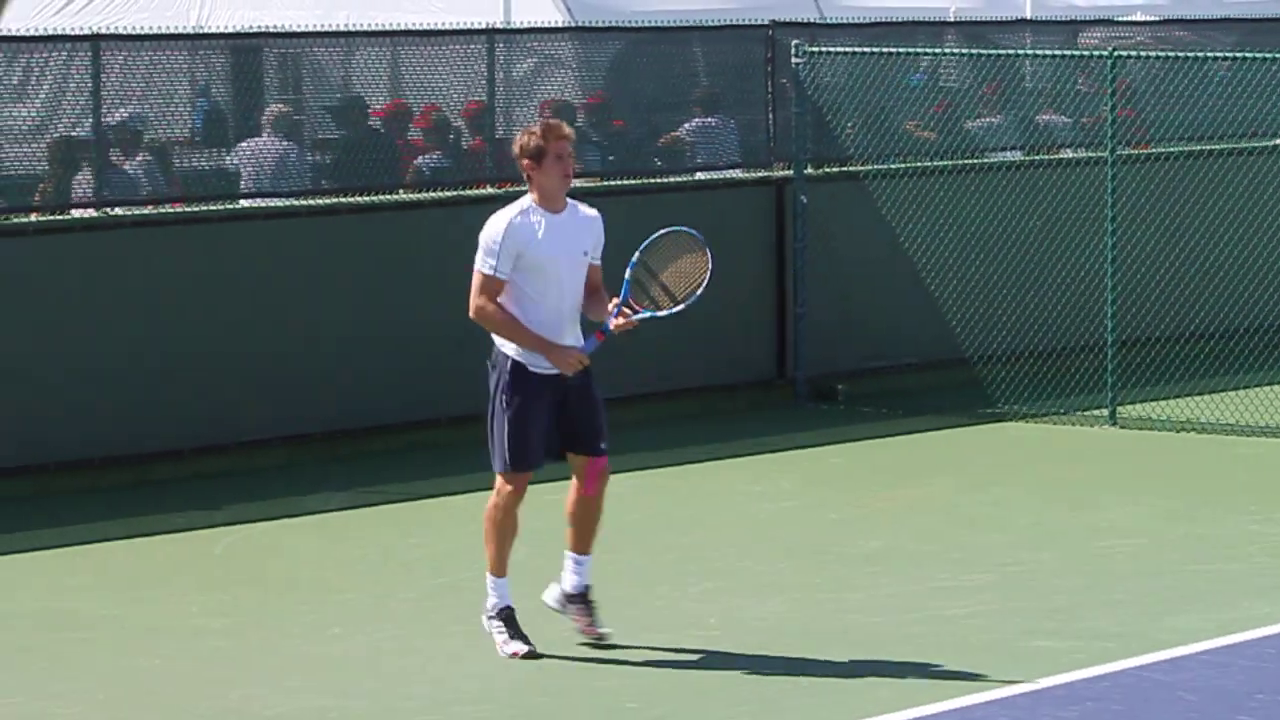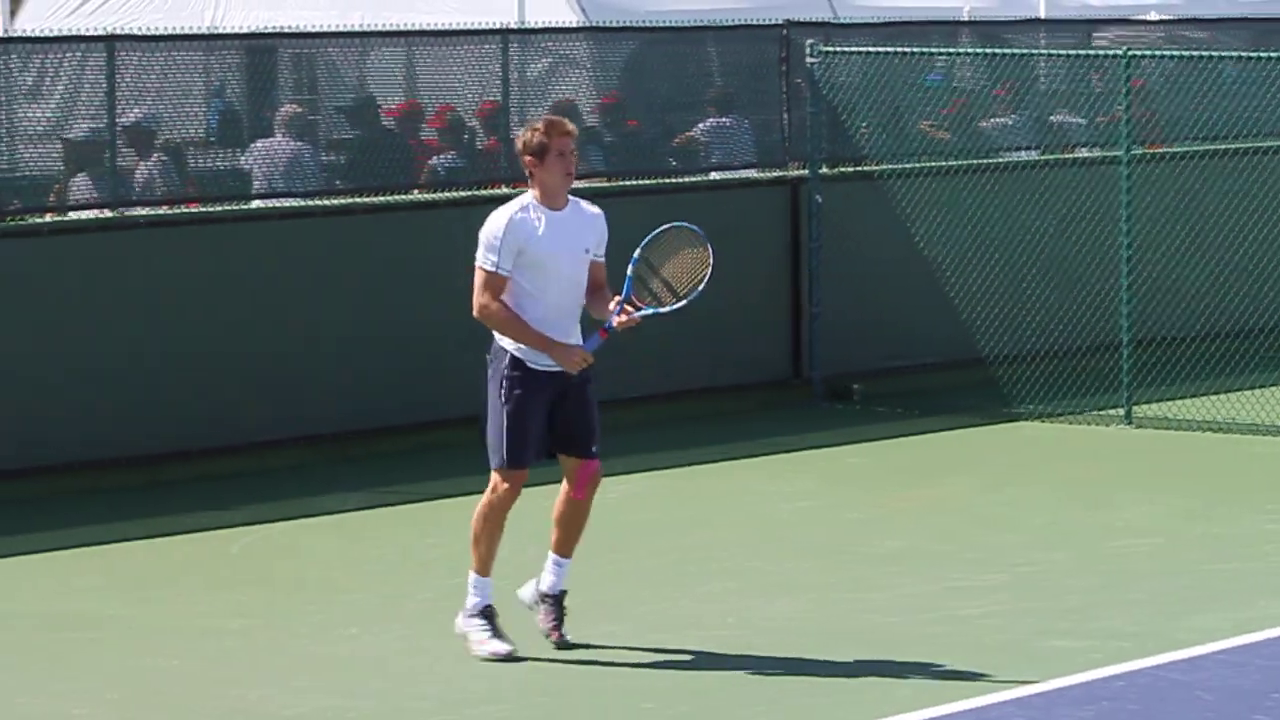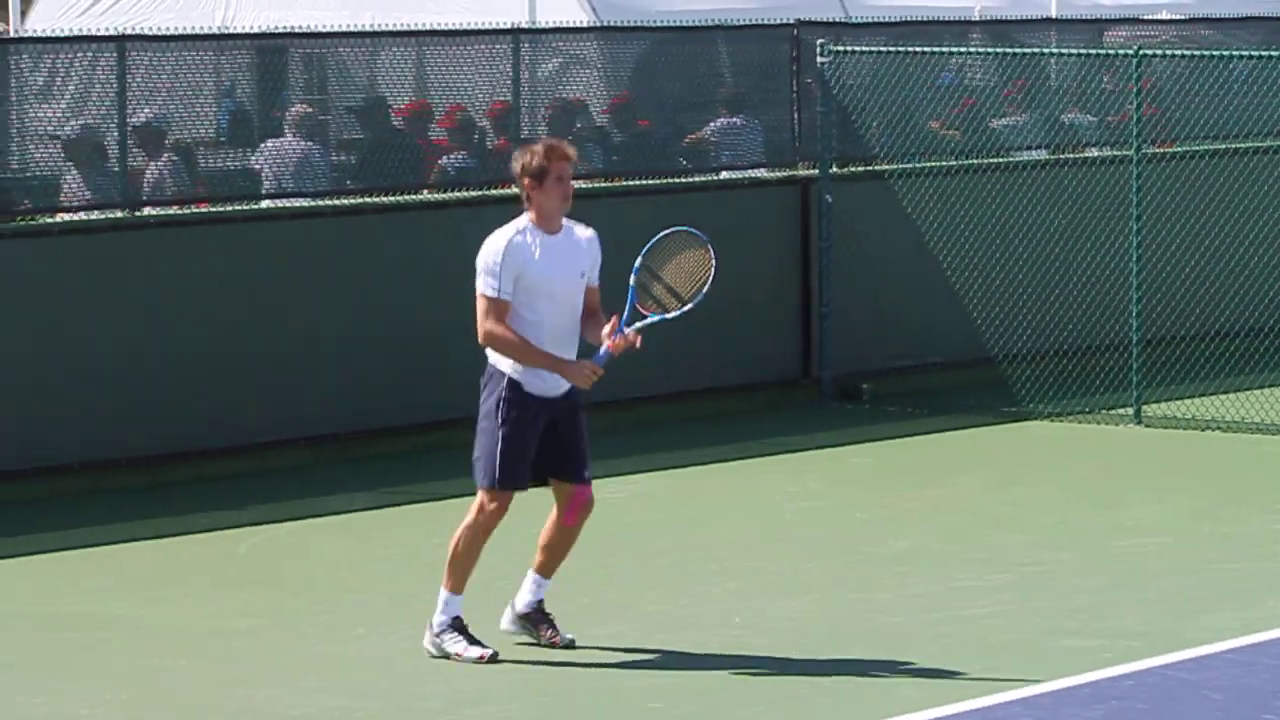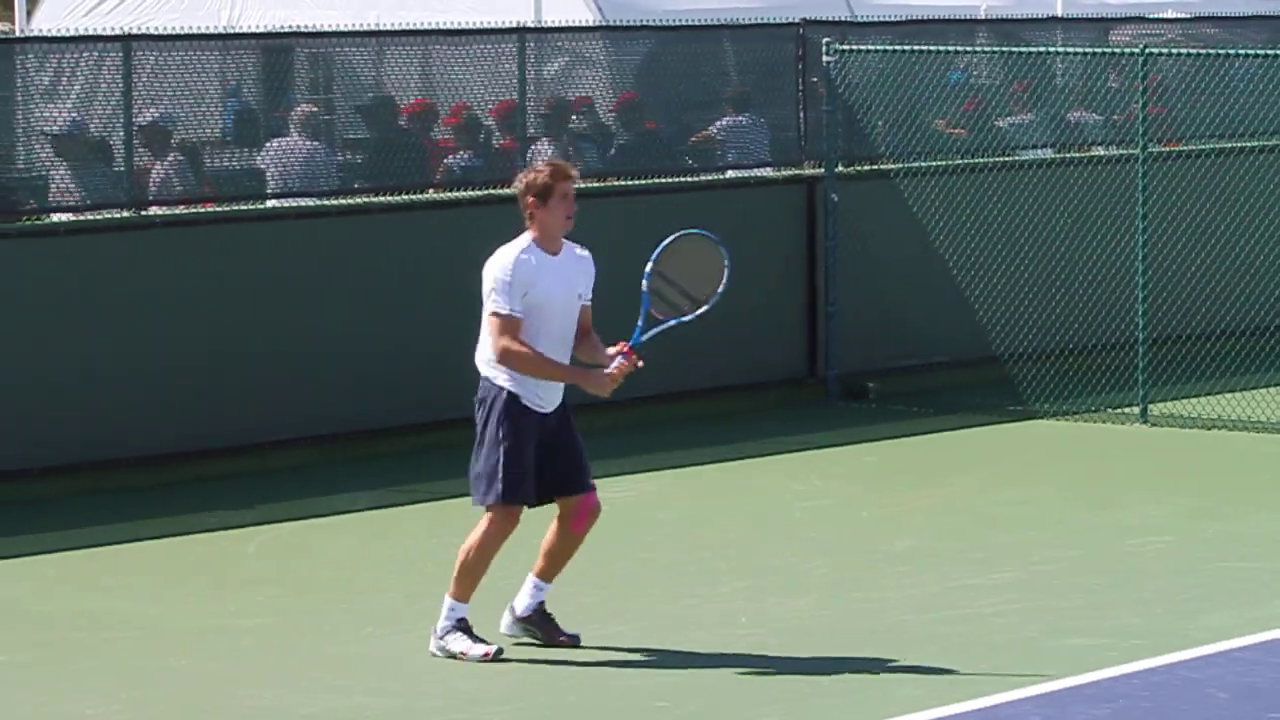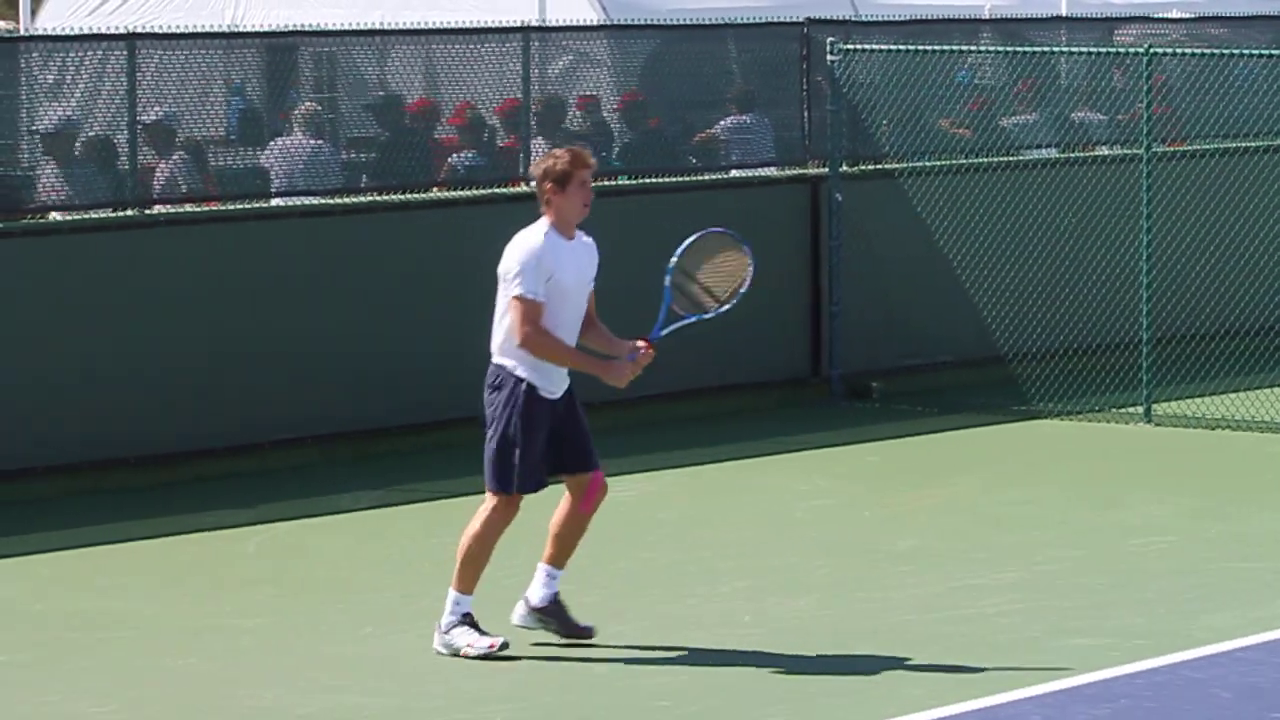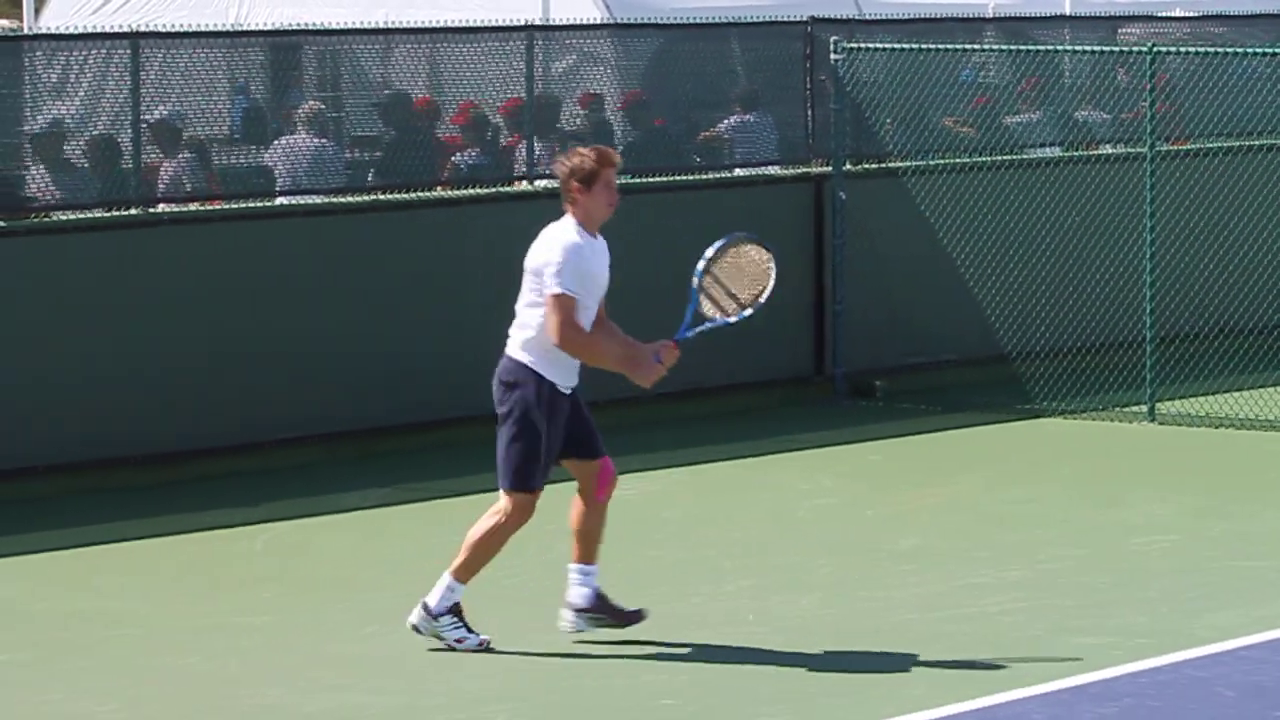
dt=0.1s
person 1, frame 1
left shoulder: (589, 221)
right shoulder: (507, 227)
right elbow: (481, 306)
left wrist: (608, 311)
right wrist: (551, 349)
left hip: (571, 367)
right hip: (521, 369)
left knee: (593, 472)
right knee: (512, 487)
left ankle: (574, 588)
right ankle: (499, 607)
person 1, frame 2
left shoulder: (591, 218)
right shoulder: (508, 223)
right elbow: (484, 304)
left wrist: (610, 308)
right wrist: (554, 347)
left hip: (570, 366)
right hip: (521, 365)
left knee: (584, 475)
right knee: (507, 483)
left ankle: (548, 589)
right ankle: (476, 608)
person 1, frame 3
left shoulder: (586, 241)
right shoulder: (505, 247)
right elbow: (491, 330)
left wrist: (608, 334)
right wrist: (567, 366)
left hip: (558, 391)
right hip: (513, 387)
left knee: (577, 500)
right knee: (495, 500)
left ankle: (525, 606)
right ankle: (443, 624)
person 1, frame 4
left shoulder: (580, 261)
right shoulder: (509, 265)
right elbow: (505, 348)
left wrist: (608, 356)
right wrist: (583, 377)
left hip: (551, 404)
right hip: (509, 399)
left knee: (582, 508)
right knee: (501, 517)
left ankle: (527, 609)
right ankle: (449, 625)
person 1, frame 5
left shoulder: (584, 247)
right shoulder: (529, 250)
left elbow: (584, 323)
right elbow: (532, 334)
left wrist: (623, 350)
right wrist: (606, 368)
left hip: (552, 391)
right hip: (518, 386)
left knee: (590, 486)
right knee: (504, 502)
left ankle: (539, 599)
right ankle: (454, 619)
person 1, frame 6
left shoulder: (595, 246)
right shoulder: (564, 247)
left elbow: (596, 324)
right elbow: (566, 333)
left wrist: (645, 349)
right wrist: (631, 366)
left hip: (557, 385)
right hip: (530, 380)
left knee: (600, 475)
right knee: (518, 504)
left ankle: (583, 599)
right ankle: (438, 607)
